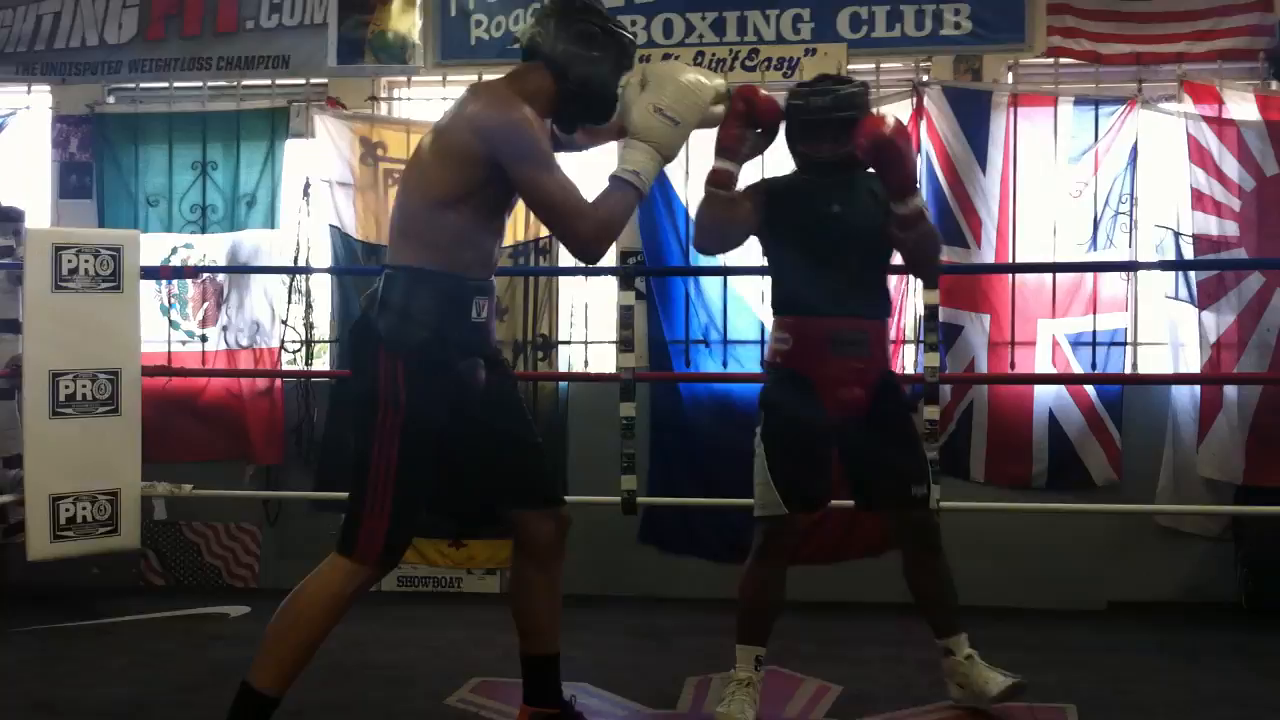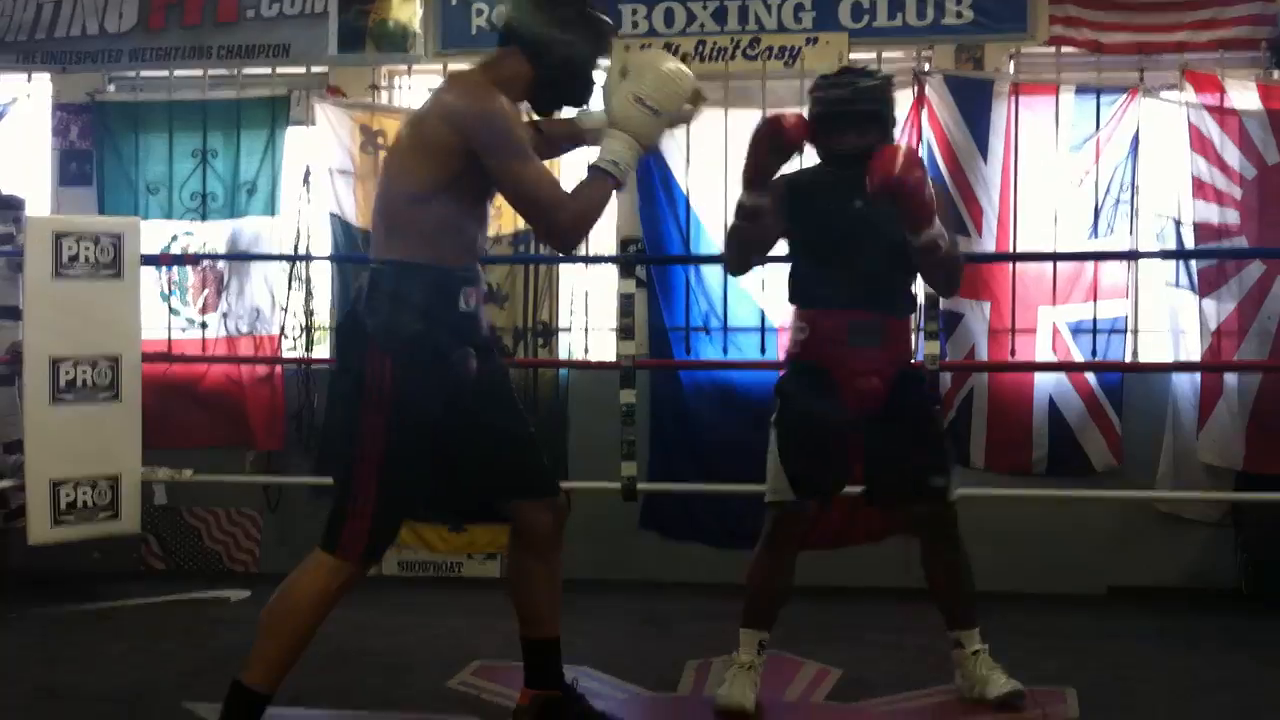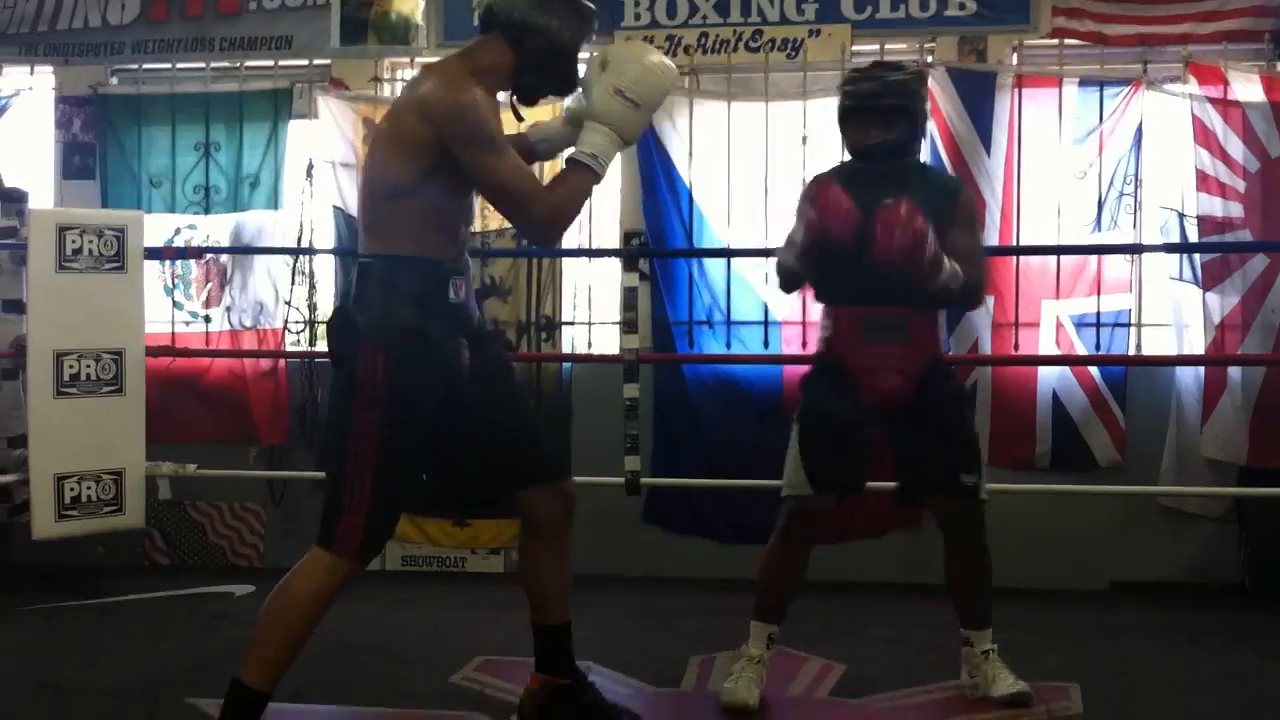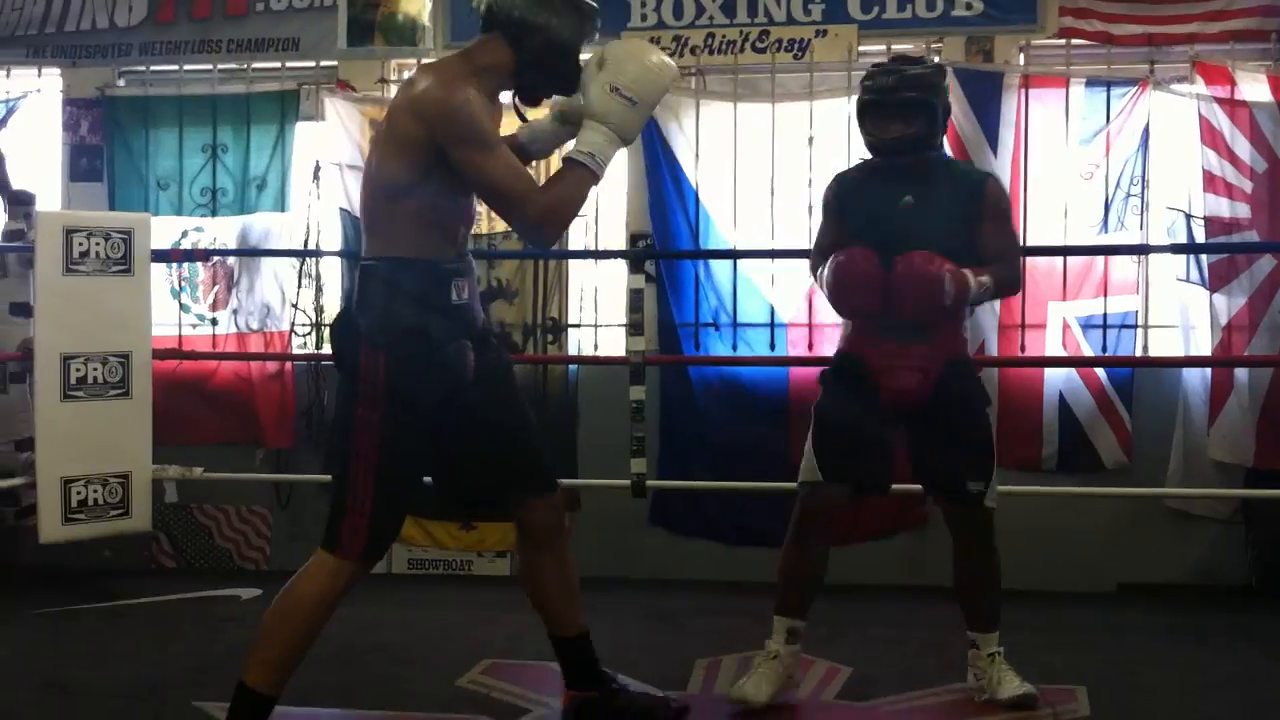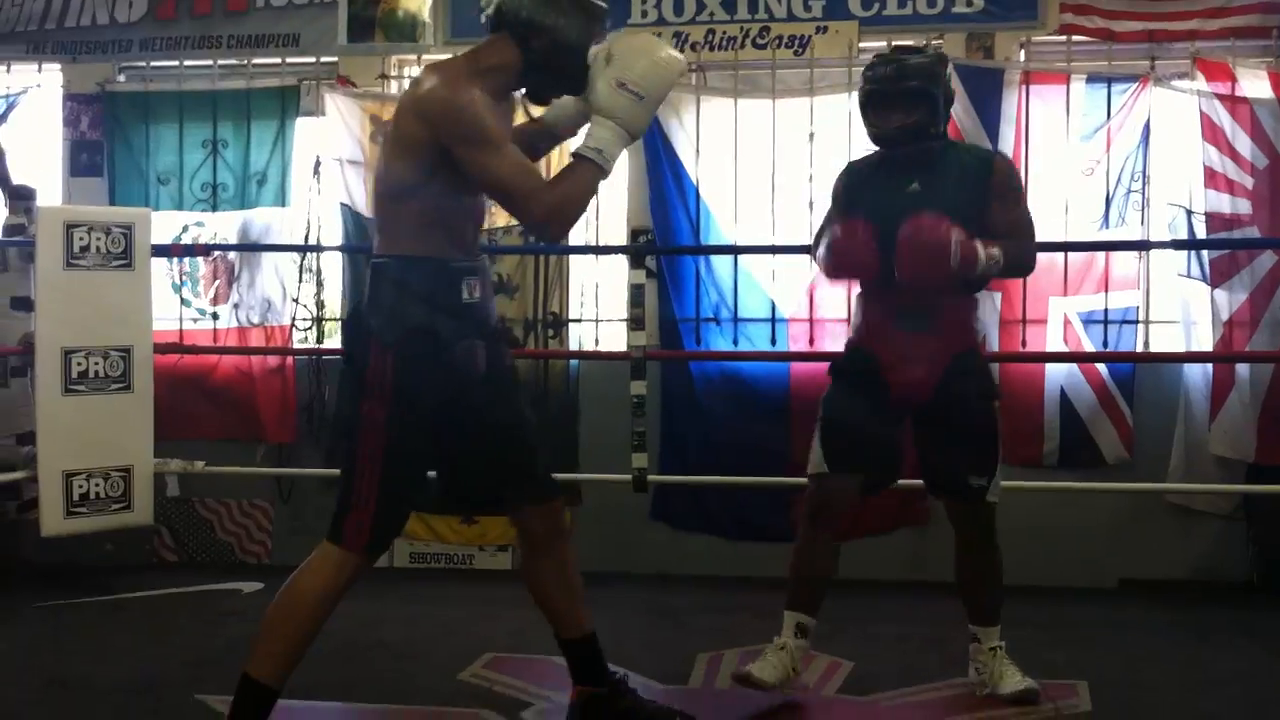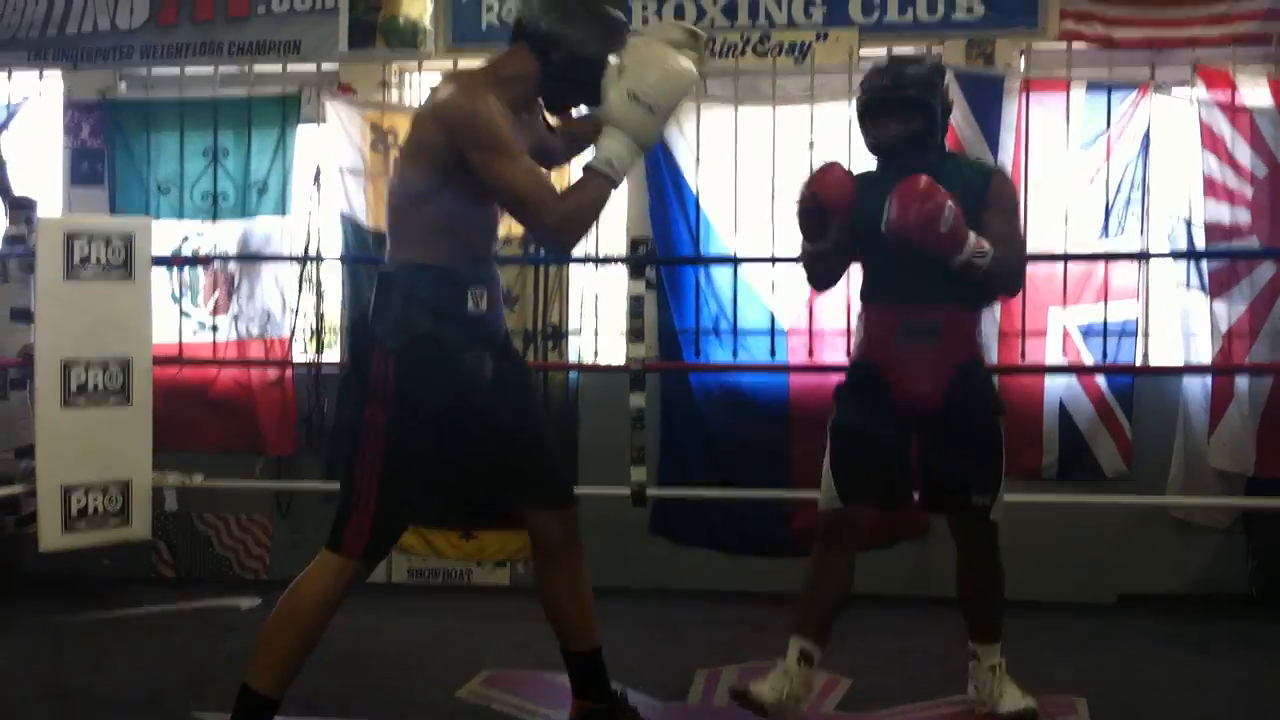
dt=0.1s
person 1, frame 1
left shoulder: (504, 113)
right shoulder: (501, 116)
left elbow: (574, 131)
right elbow: (588, 240)
left wrist: (659, 117)
right wrist: (650, 150)
left hip: (459, 342)
right hip: (413, 342)
left knee: (542, 523)
right knee: (366, 554)
person 1, frame 2
left shoulder: (483, 104)
right shoulder: (476, 106)
left elbow: (542, 140)
right elbow: (564, 229)
left wrist: (613, 121)
right wrist: (627, 140)
left hip: (449, 334)
right hip: (401, 336)
left knee: (539, 510)
right knee: (351, 550)
person 1, frame 3
left shoulder: (462, 95)
right shoulder: (451, 94)
left elbow: (497, 160)
right elbow: (542, 222)
left wrist: (571, 124)
right wrist: (608, 130)
left hip: (447, 324)
right hip: (395, 327)
left knee: (548, 496)
right knee: (348, 547)
person 1, frame 4
left shoulder: (467, 95)
right shoulder: (446, 92)
right elbow: (538, 221)
left wrist: (570, 120)
right wrist: (606, 129)
left hip: (451, 325)
right hip: (399, 329)
left knee: (542, 510)
right knee: (352, 549)
person 1, frame 5
left shoulder: (484, 94)
right shoulder: (451, 92)
left elbow: (520, 143)
right elbow: (547, 215)
left wrist: (589, 107)
right wrist: (616, 122)
left hip: (464, 324)
right hip: (408, 327)
left knee: (541, 514)
right knee: (357, 542)
person 1, frame 6
left shoulder: (514, 108)
right shoulder: (471, 101)
left elbow: (547, 150)
right elbow: (557, 226)
left wrist: (612, 114)
right wrist: (628, 134)
left hip: (474, 335)
right hip: (415, 336)
left knee: (556, 522)
right knee: (356, 549)
person 2, frame 1
left shoulder: (887, 194)
right shoulder: (773, 196)
left elbow: (931, 270)
right elbow: (708, 240)
left wrist: (902, 191)
right wrist: (729, 156)
left hip: (872, 381)
right hip: (798, 381)
left knee: (917, 523)
right knee: (779, 529)
left ankle: (961, 663)
person 2, frame 2
left shoulder: (905, 191)
right shoulder: (793, 190)
left elbow: (949, 280)
right elbow: (737, 259)
left wrist: (921, 214)
right wrist: (755, 178)
left hip: (893, 372)
right hip: (816, 372)
left knee: (935, 515)
right knee: (789, 516)
left ankle: (970, 656)
right ankle: (748, 660)
person 2, frame 3
left shoulder: (949, 193)
right shoulder: (829, 189)
left elbow: (972, 287)
right elbow: (789, 278)
left wrist: (932, 261)
right wrist: (807, 244)
left hip: (922, 371)
right hip: (843, 368)
left knee: (963, 512)
right knee: (803, 512)
left ankle: (980, 657)
right ankle: (756, 655)
person 2, frame 4
left shoulder: (977, 189)
right shoulder: (848, 187)
left elbow: (1009, 276)
right elbow: (822, 261)
left wrist: (960, 284)
right wrist: (832, 275)
left hip: (943, 370)
right hip: (862, 367)
left knee: (972, 517)
right knee: (815, 504)
left ankle: (986, 659)
right ankle: (778, 652)
person 2, frame 5
left shoulder: (988, 171)
right shoulder: (860, 175)
left elbow: (1022, 256)
right elbow: (834, 254)
left wrist: (967, 256)
right wrist: (835, 251)
left hip: (953, 360)
right hip: (872, 358)
left knee: (973, 508)
right knee: (827, 499)
left ankle: (988, 652)
right ankle: (792, 643)
person 2, frame 6
left shoulder: (986, 184)
right shoulder: (860, 190)
left elbow: (1009, 276)
right elbow: (821, 275)
left wrist: (956, 237)
right wrist: (816, 230)
left hip: (958, 375)
right hip: (878, 372)
left knee: (976, 525)
right knee: (843, 522)
